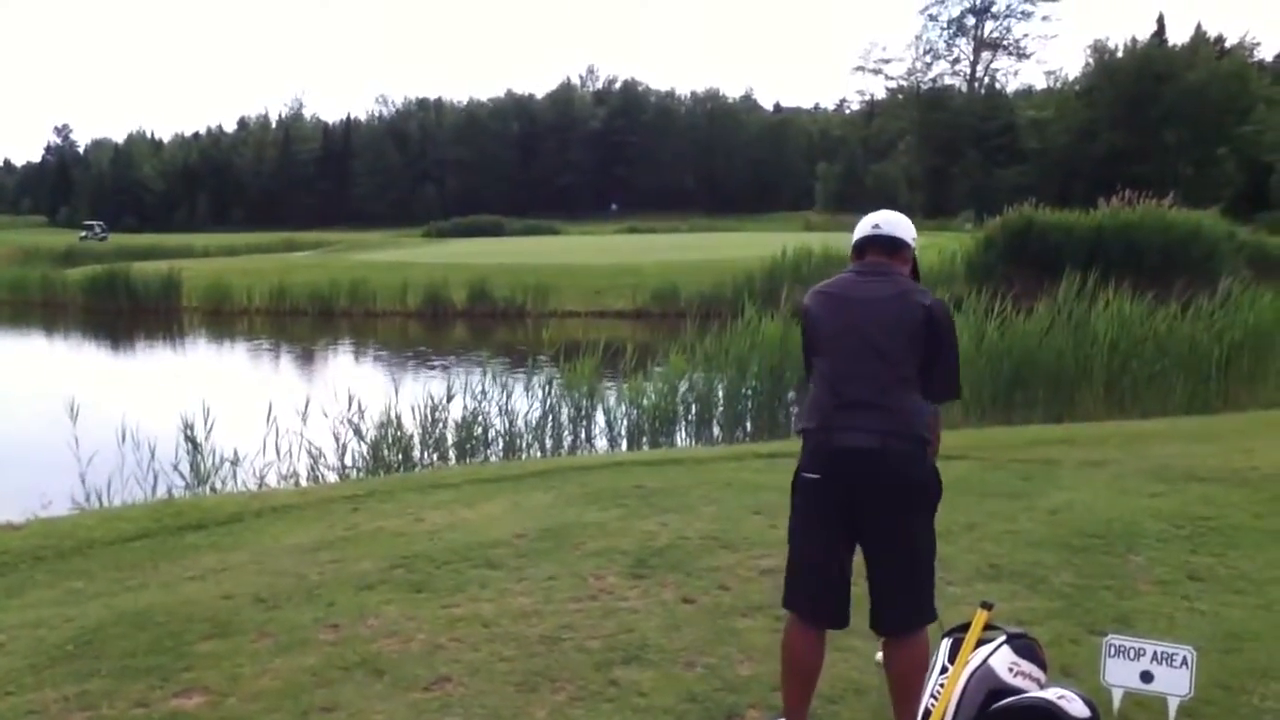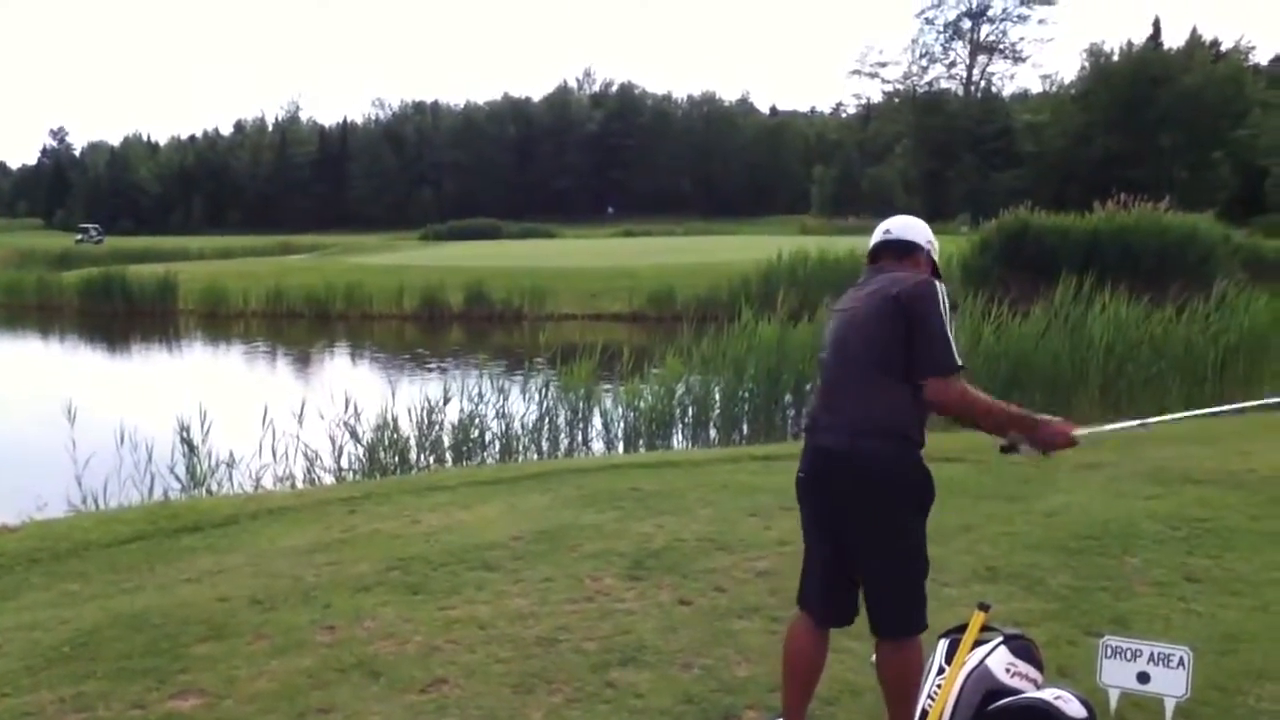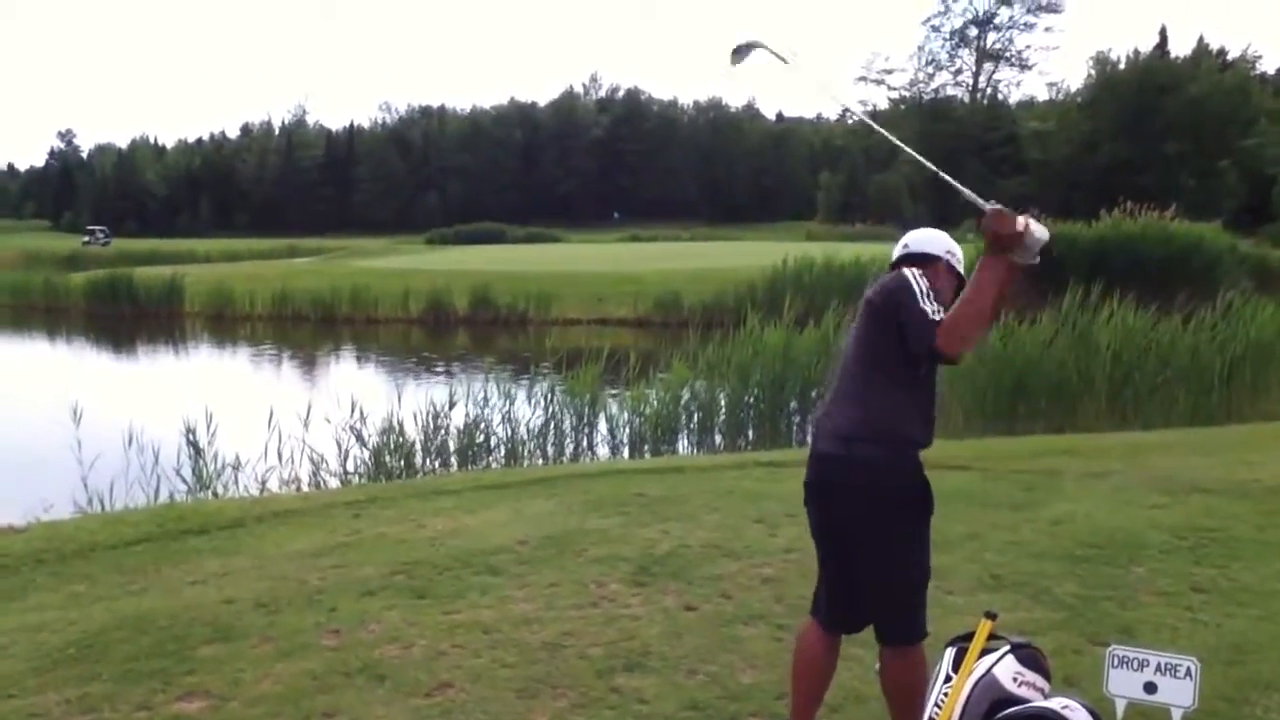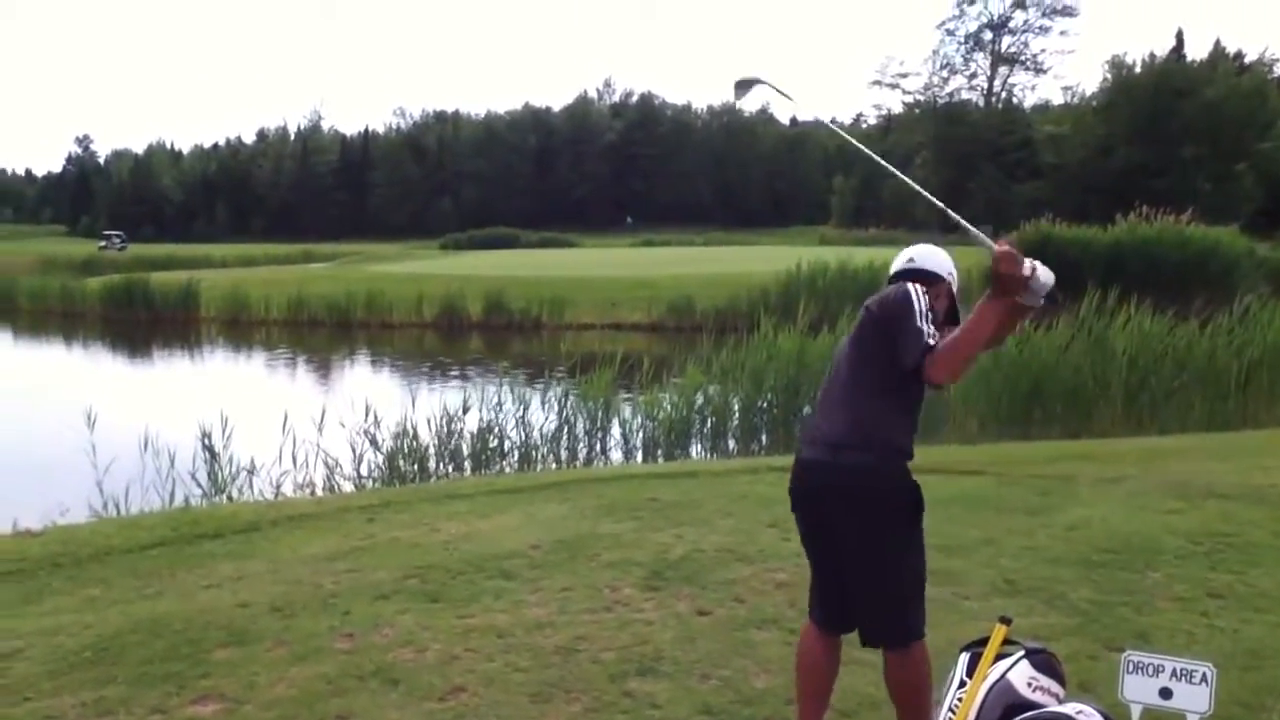
dt=0.3s
person 1, frame 1
left shoulder: (818, 300)
right shoulder: (928, 306)
right elbow: (934, 402)
right wrist: (918, 465)
left hip: (826, 460)
right hip: (900, 463)
left knee: (808, 608)
right knee: (905, 617)
person 1, frame 2
left shoulder: (849, 300)
right shoulder: (918, 288)
right elbow: (941, 391)
left wrist: (1001, 427)
right wrist: (1027, 425)
left hip: (820, 461)
right hip: (880, 465)
left knee: (816, 605)
right knee: (896, 620)
person 1, frame 3
left shoulder: (885, 304)
right shoulder: (905, 283)
left elbow: (958, 330)
right elbow: (951, 343)
left wrist: (1005, 256)
right wrist: (997, 255)
left hip: (829, 468)
right hip: (878, 473)
left knee: (829, 612)
right knee: (900, 626)
person 1, frame 4
left shoulder: (880, 315)
right shoulder: (909, 299)
left elbow: (947, 359)
right elbow: (940, 372)
left wrist: (1013, 296)
right wrist: (999, 294)
left hip: (814, 476)
right hip: (868, 479)
left knee: (826, 618)
right knee: (901, 629)
